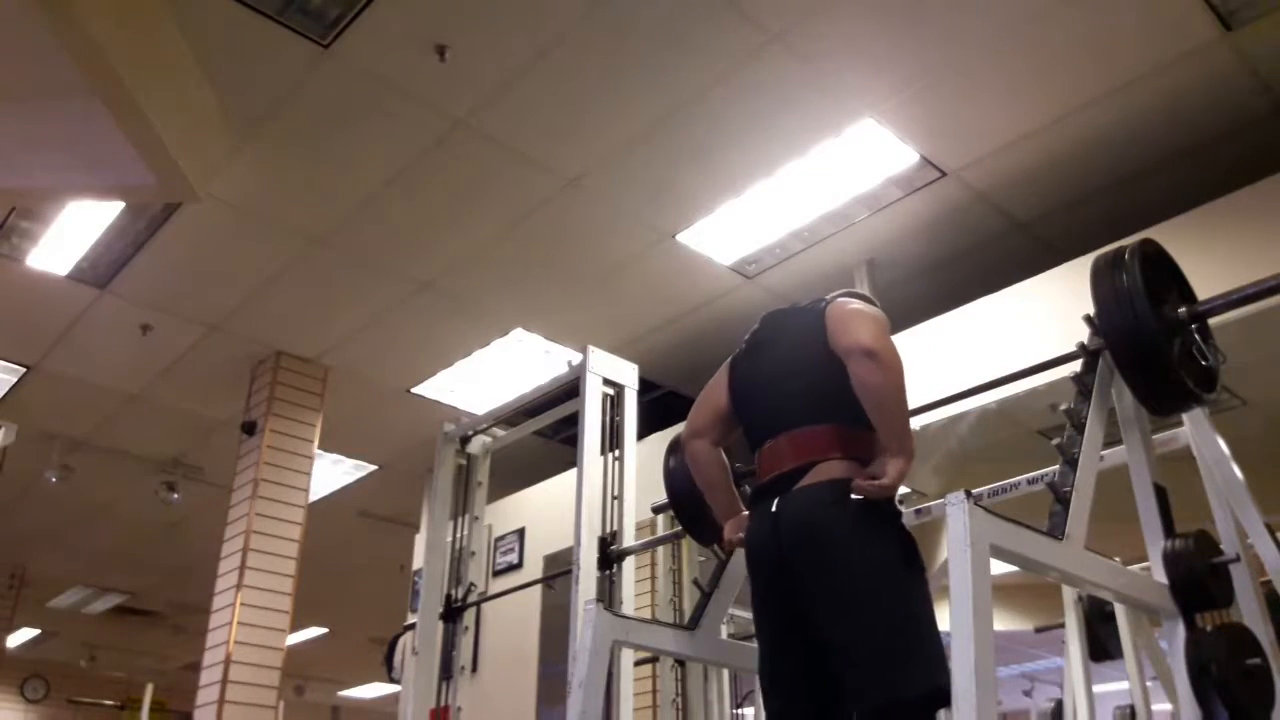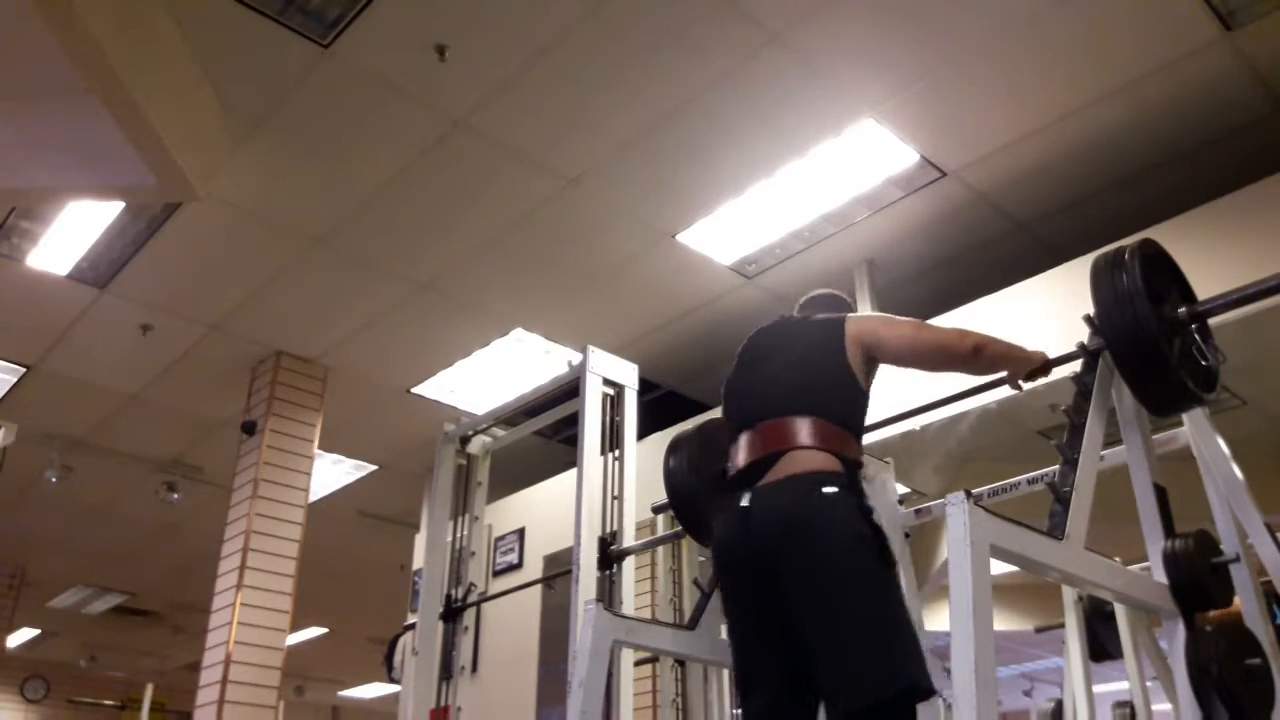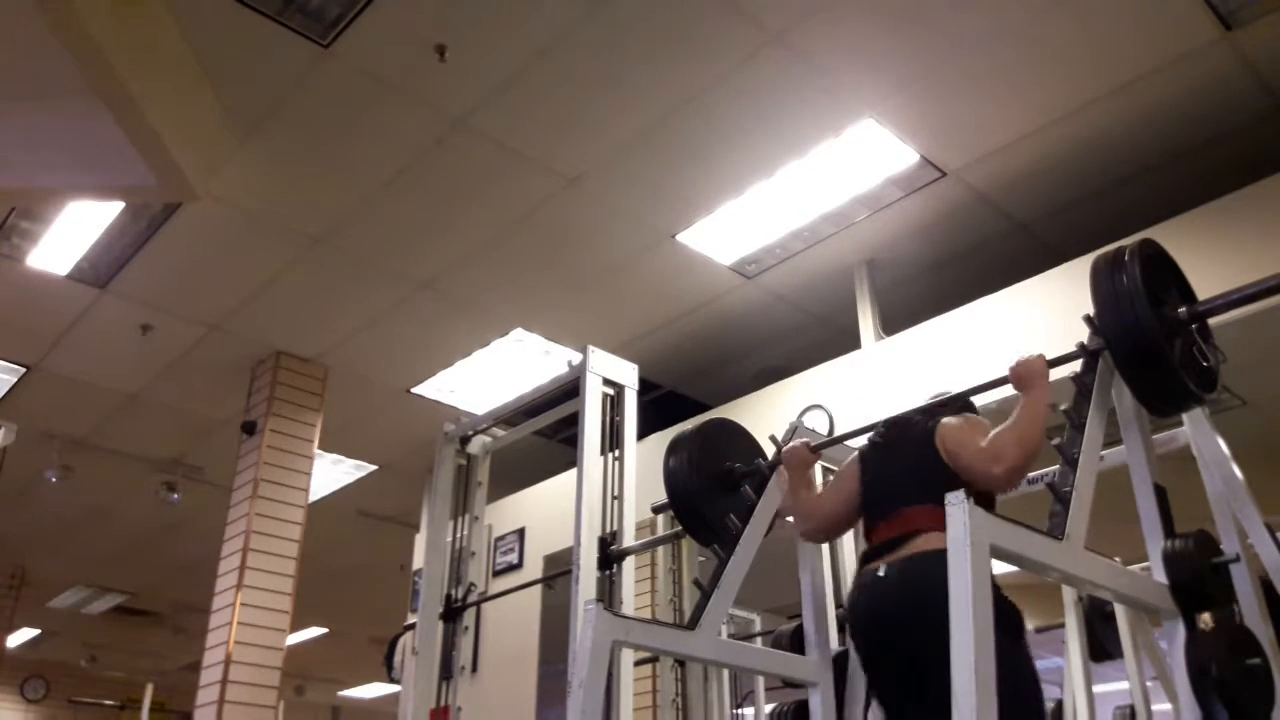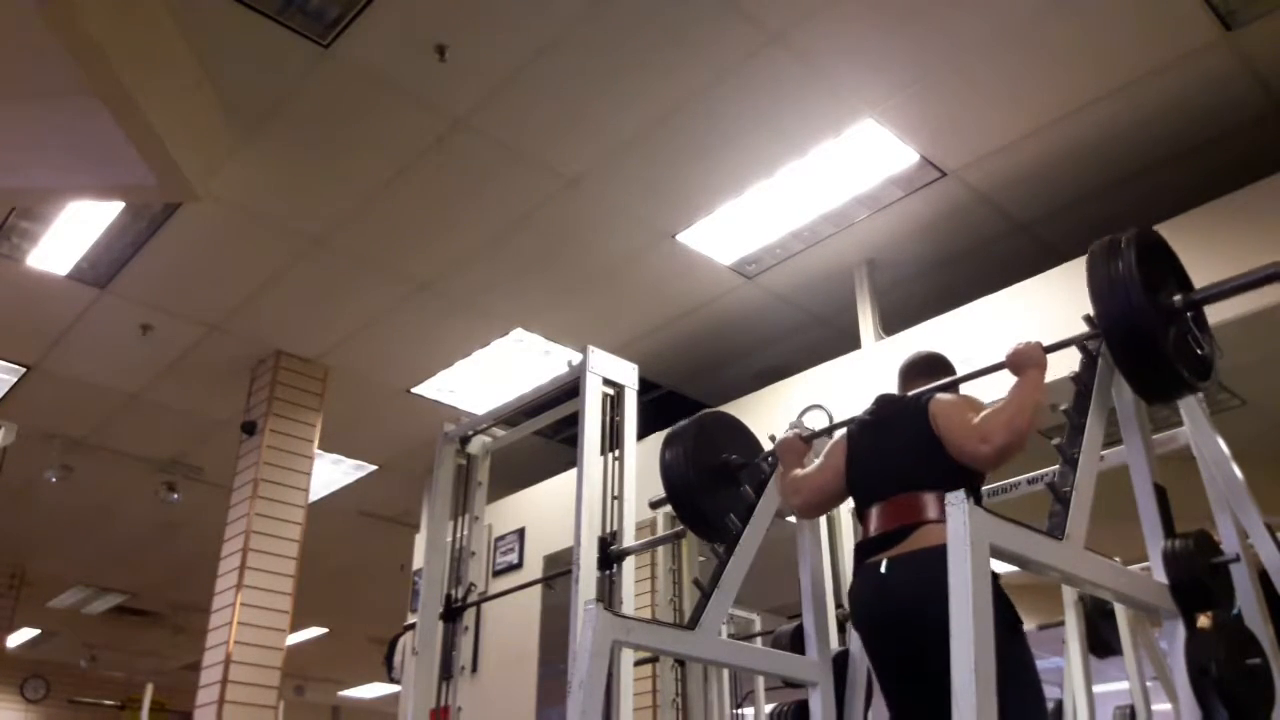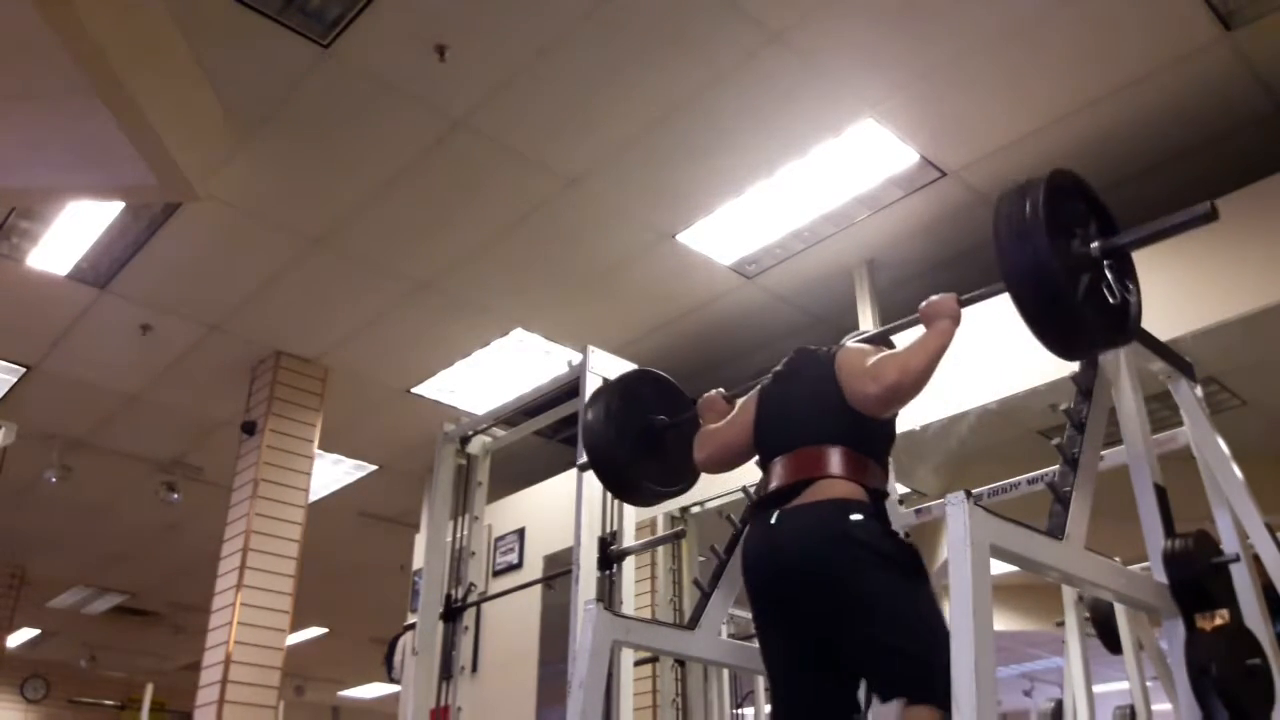
dt=1s
person 1, frame 1
left shoulder: (750, 354)
right shoulder: (851, 312)
left elbow: (698, 436)
right elbow: (868, 350)
left wrist: (733, 516)
right wrist: (900, 452)
left hip: (770, 528)
right hip: (841, 510)
person 1, frame 2
left shoulder: (747, 361)
right shoulder: (852, 332)
right elbow: (962, 347)
right wrist: (1025, 360)
left hip: (737, 523)
right hip: (814, 506)
person 1, frame 3
left shoulder: (870, 454)
right shoulder: (958, 429)
left elbow: (813, 523)
right elbow: (1002, 464)
left wrist: (798, 471)
right wrist: (1035, 388)
left hip: (871, 601)
right hip: (940, 585)
person 1, frame 4
left shoulder: (856, 434)
right shoulder: (949, 408)
left elbow: (801, 498)
right elbow: (991, 443)
left wrist: (792, 460)
right wrist: (1031, 373)
left hip: (873, 593)
right hip: (940, 576)
person 1, frame 5
left shoulder: (775, 386)
right shoulder: (858, 359)
left elbow: (708, 453)
right elbow: (886, 383)
left wrist: (713, 416)
right wrist: (942, 324)
left hip: (767, 546)
right hip: (838, 531)
right knee: (932, 684)
